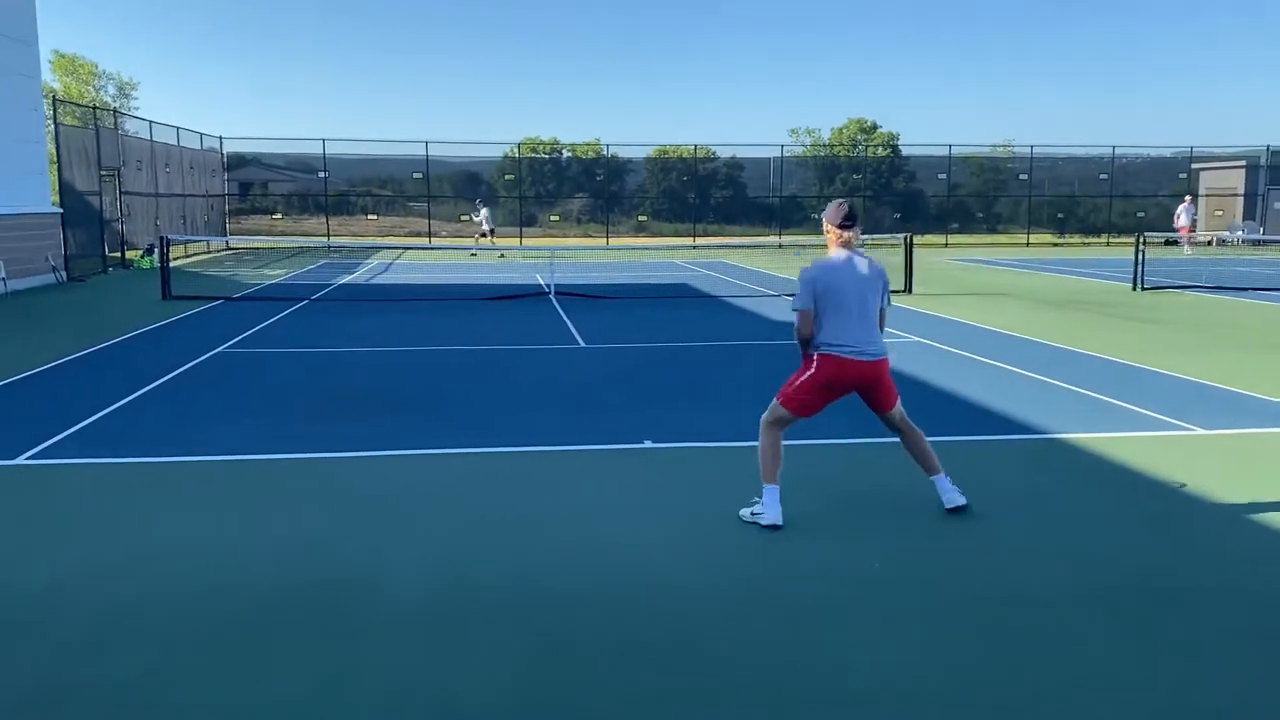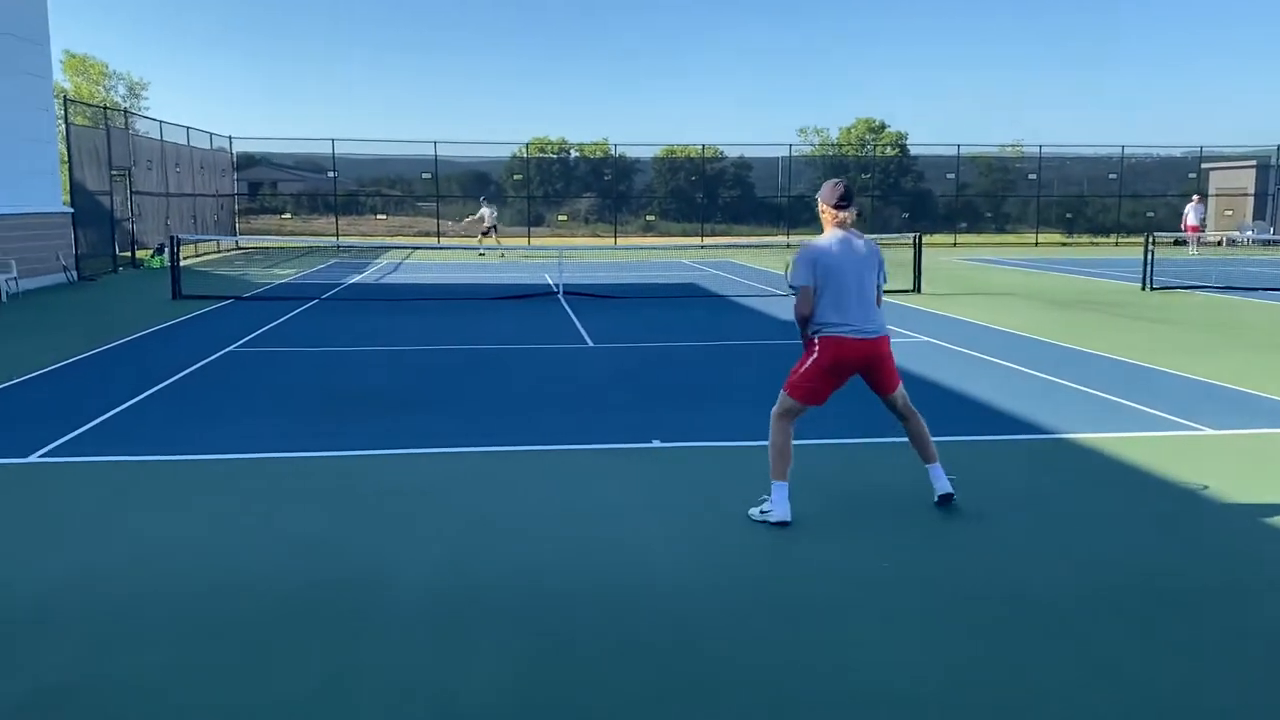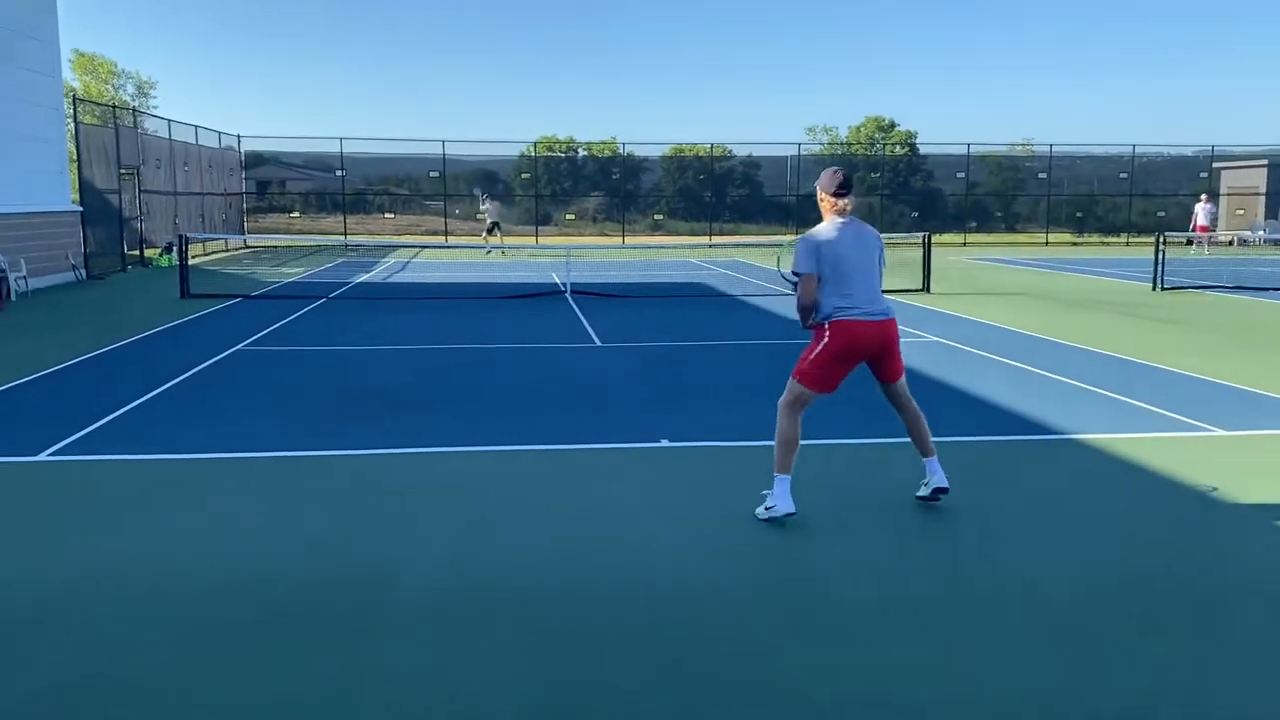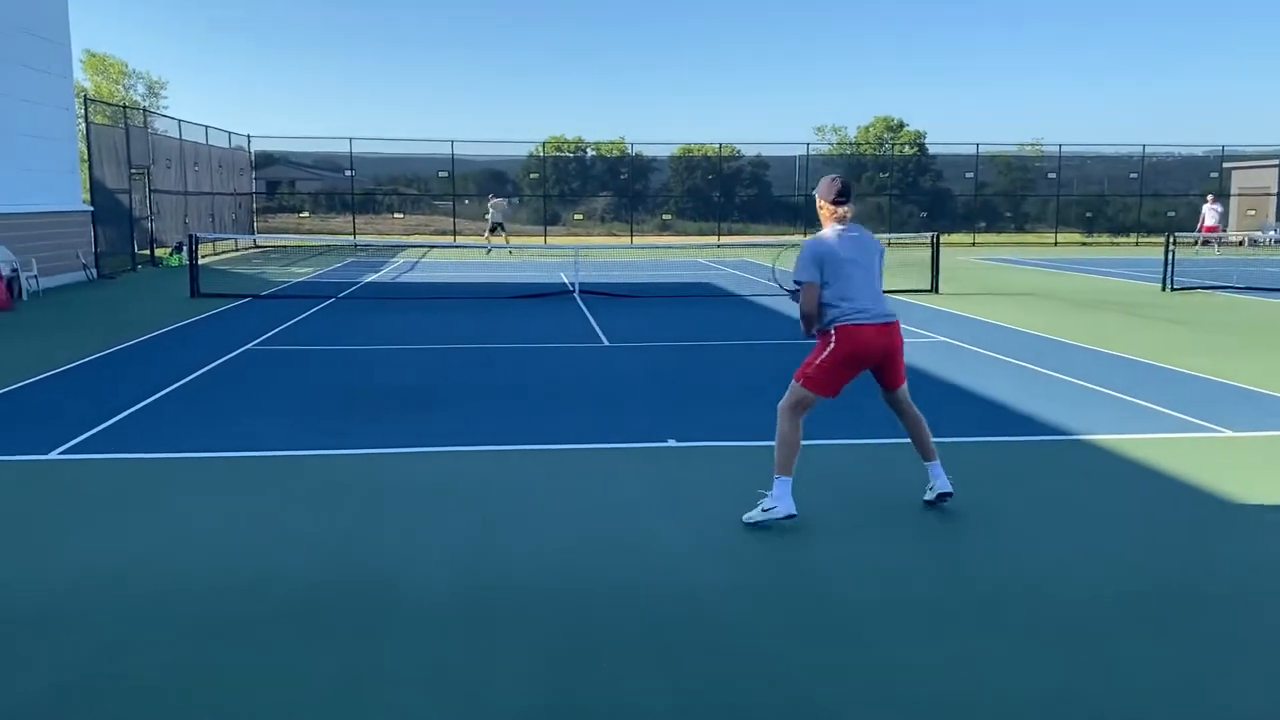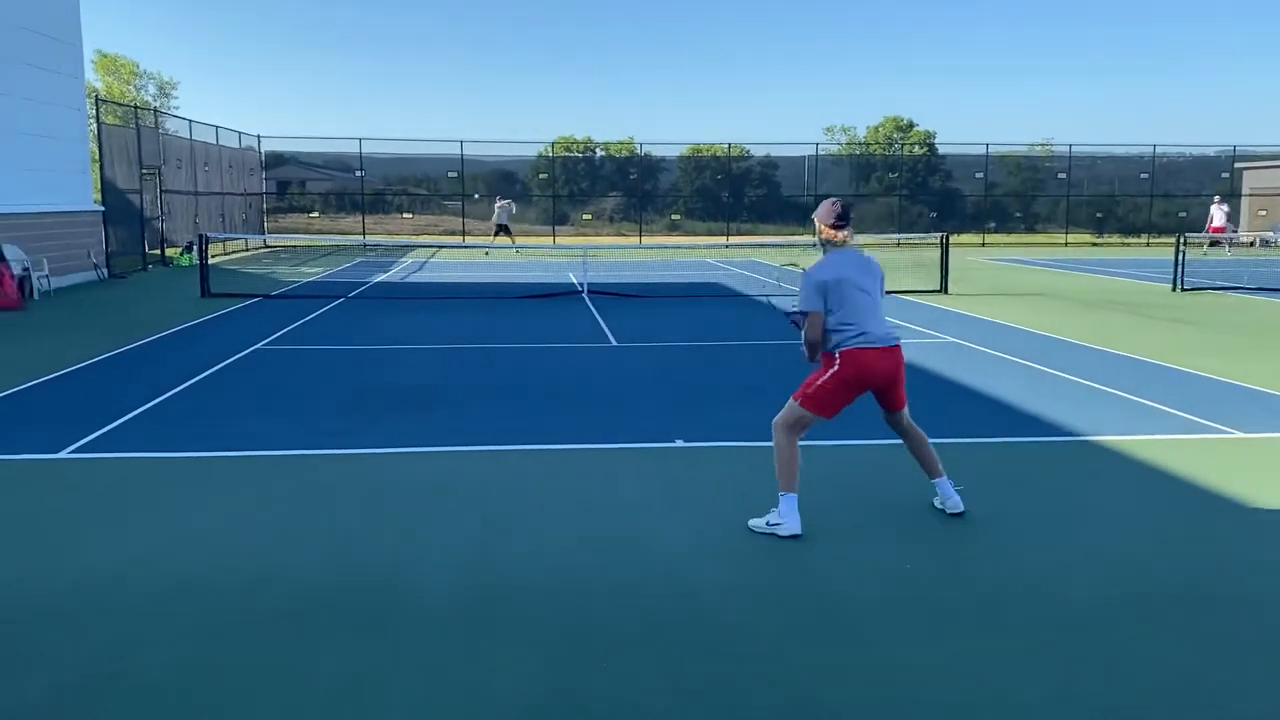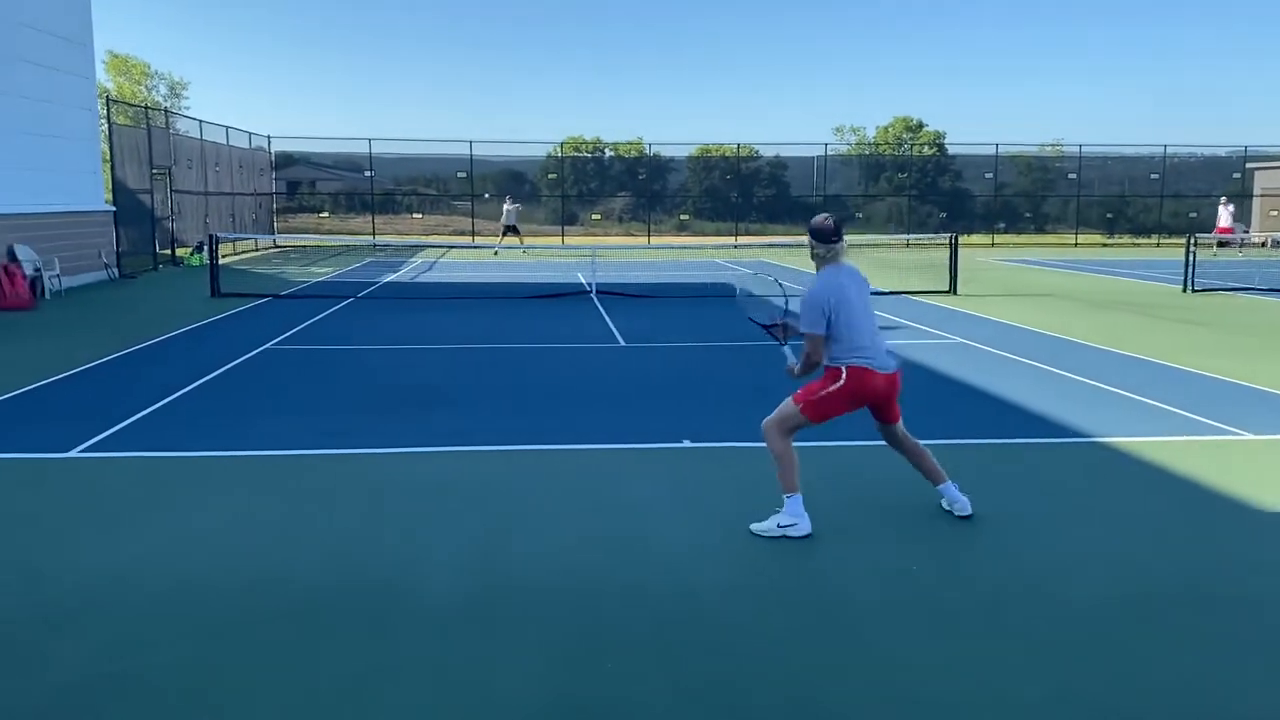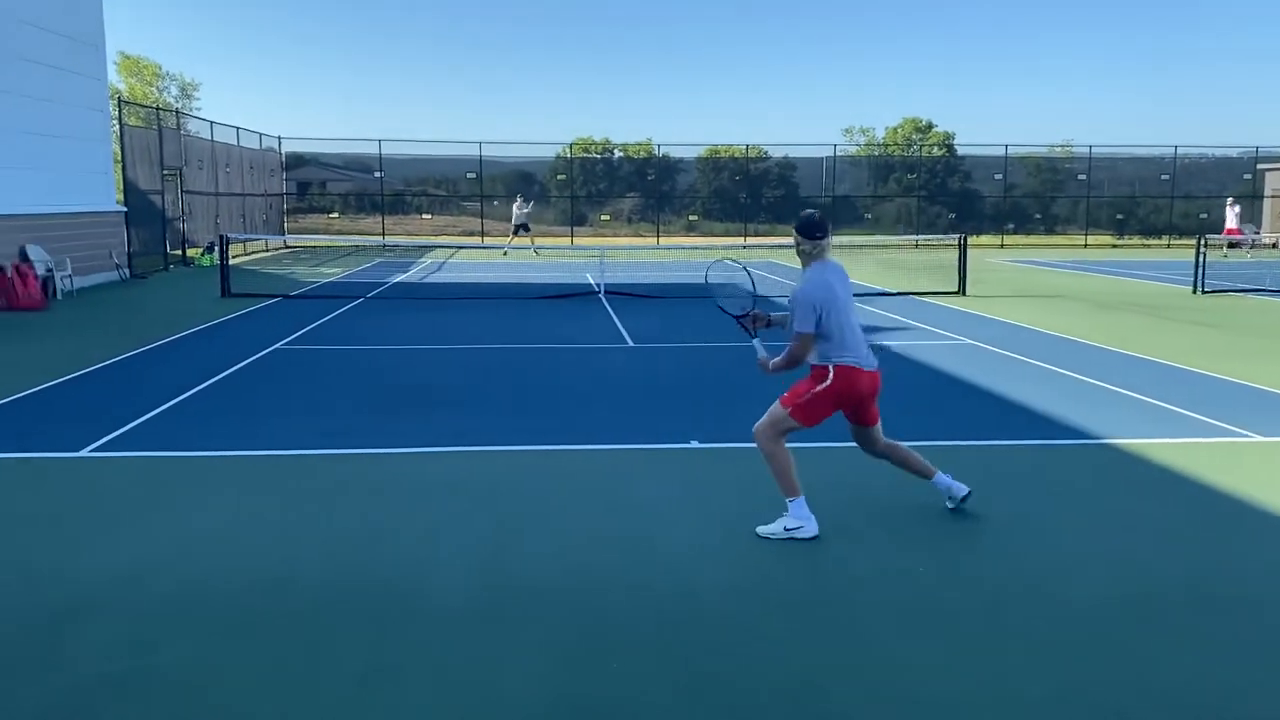
dt=0.1s
person 1, frame 1
left shoulder: (814, 271)
right shoulder: (876, 269)
left elbow: (804, 330)
left wrist: (807, 353)
left hip: (830, 364)
right hip: (873, 362)
left knee: (771, 423)
right knee: (903, 426)
left ankle: (769, 506)
right ankle: (948, 492)
person 1, frame 2
left shoulder: (810, 251)
right shoulder: (871, 249)
left elbow: (803, 309)
left wrist: (806, 332)
left hip: (832, 344)
right hip: (876, 342)
left knee: (781, 416)
right knee: (905, 410)
left ankle: (778, 502)
right ankle: (940, 482)
person 1, frame 3
left shoulder: (812, 239)
right shoulder: (872, 235)
left elbow: (806, 299)
left wrist: (808, 321)
left hip: (842, 332)
right hip: (884, 326)
left knee: (789, 407)
right knee: (902, 400)
left ankle: (780, 496)
right ankle: (935, 476)
person 1, frame 4
left shoulder: (814, 246)
right shoulder: (872, 241)
left elbow: (809, 307)
left wrist: (810, 328)
left hip: (847, 337)
right hip: (887, 330)
left knee: (789, 410)
right knee: (903, 405)
left ankle: (780, 499)
right ankle: (938, 480)
person 1, frame 5
left shoulder: (817, 273)
right shoulder: (871, 264)
left elbow: (815, 338)
left wrist: (811, 353)
right wrist: (808, 316)
left hip: (853, 359)
right hip: (889, 355)
left knee: (785, 427)
right knee: (904, 426)
left ankle: (786, 515)
right ankle: (948, 495)
person 1, frame 6
left shoulder: (817, 291)
right shoulder: (855, 277)
left elbow: (814, 356)
left wrist: (799, 370)
right wrist: (799, 328)
left hip: (852, 376)
right hip: (886, 372)
left knee: (774, 428)
right knee: (897, 437)
left ankle: (794, 515)
right ankle: (955, 497)
person 1, frame 7
left shoulder: (808, 288)
right shoulder: (835, 272)
left elbow: (798, 355)
left wrist: (772, 365)
right wrist: (770, 319)
left hip: (837, 374)
right hip: (867, 374)
left knee: (766, 432)
right knee: (873, 442)
left ankle: (800, 518)
right ankle: (949, 486)
